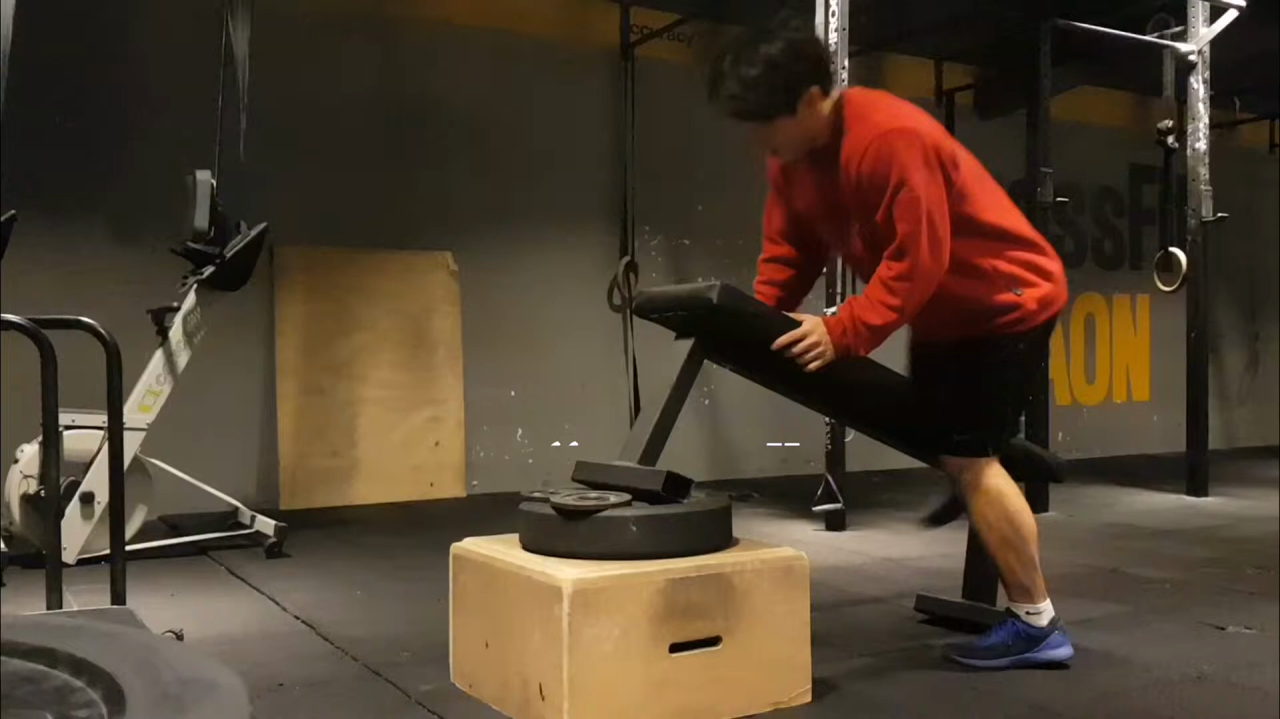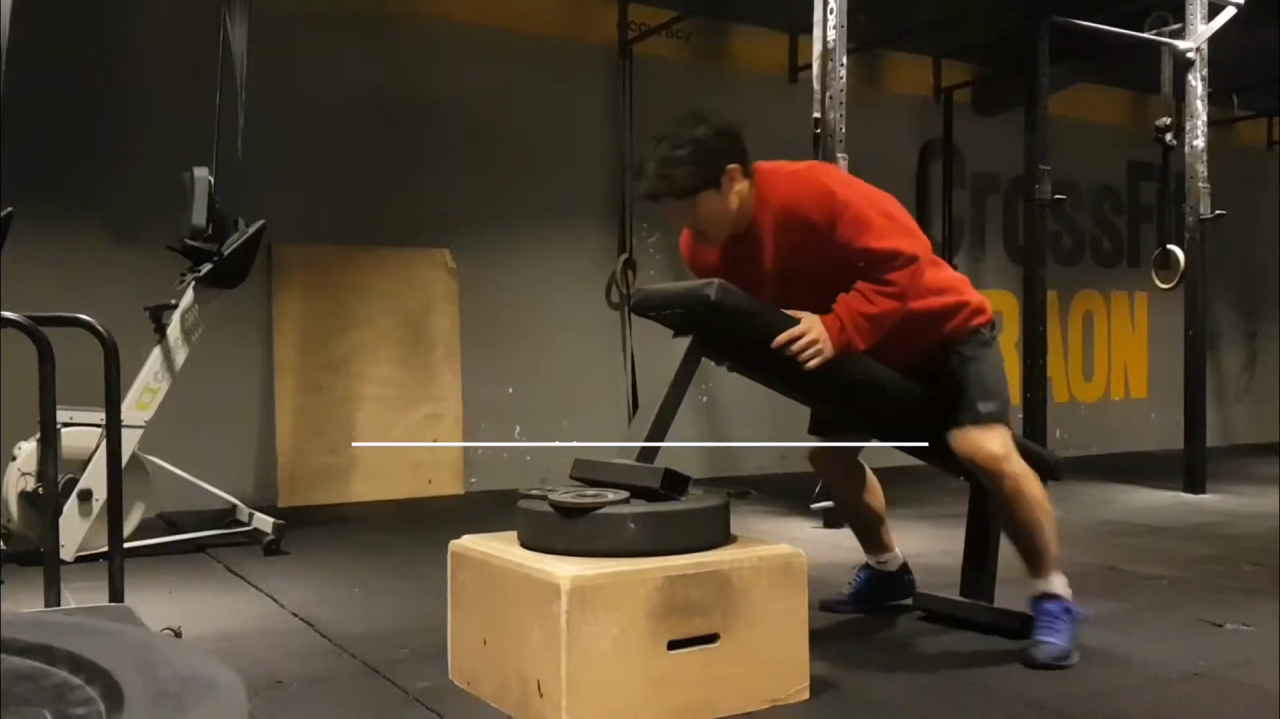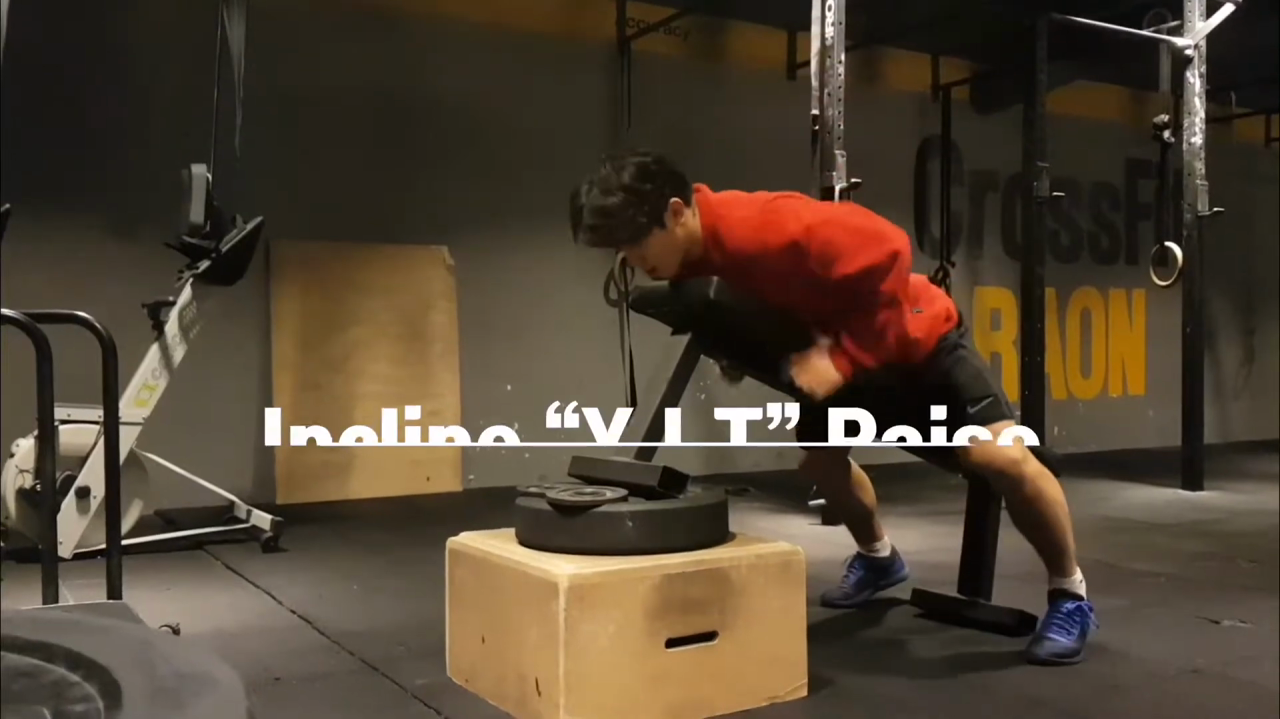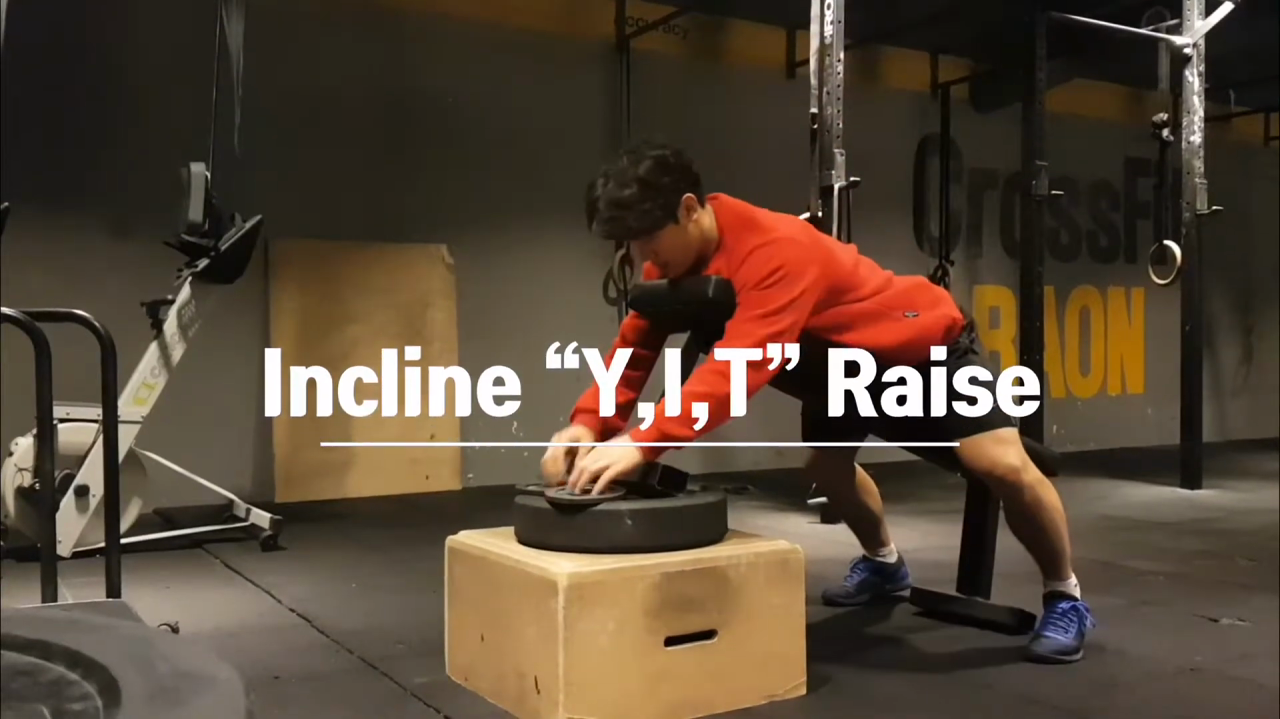
dt=0.5s
person 1, frame 1
left shoulder: (892, 136)
right shoulder: (791, 158)
left elbow: (918, 261)
right elbow: (791, 250)
left wrist: (841, 332)
left hip: (1005, 299)
right hip: (940, 306)
left knee: (968, 460)
right knee: (922, 418)
left ankle: (1036, 625)
person 1, frame 2
left shoulder: (811, 191)
right shoulder: (702, 247)
left elbow: (902, 257)
left wrist: (837, 329)
left hip: (944, 329)
right hip: (869, 351)
left knee: (987, 452)
right knee: (828, 454)
left ankle: (1051, 595)
right ankle: (886, 570)
person 1, frame 3
left shoulder: (755, 226)
right shoulder: (675, 252)
left elbow: (884, 251)
left wrist: (845, 358)
left hip: (916, 338)
right hip: (831, 355)
left knee: (1002, 459)
right knee: (818, 459)
left ankle: (1070, 596)
right ankle: (878, 557)
person 1, frame 4
left shoulder: (774, 250)
right shoulder: (675, 259)
left elbow: (743, 366)
right elbow: (637, 347)
left wrist: (639, 444)
right wrist: (587, 423)
left hip: (923, 341)
left knee: (1001, 466)
right knee: (825, 462)
left ankle: (1065, 598)
right ankle: (883, 563)
